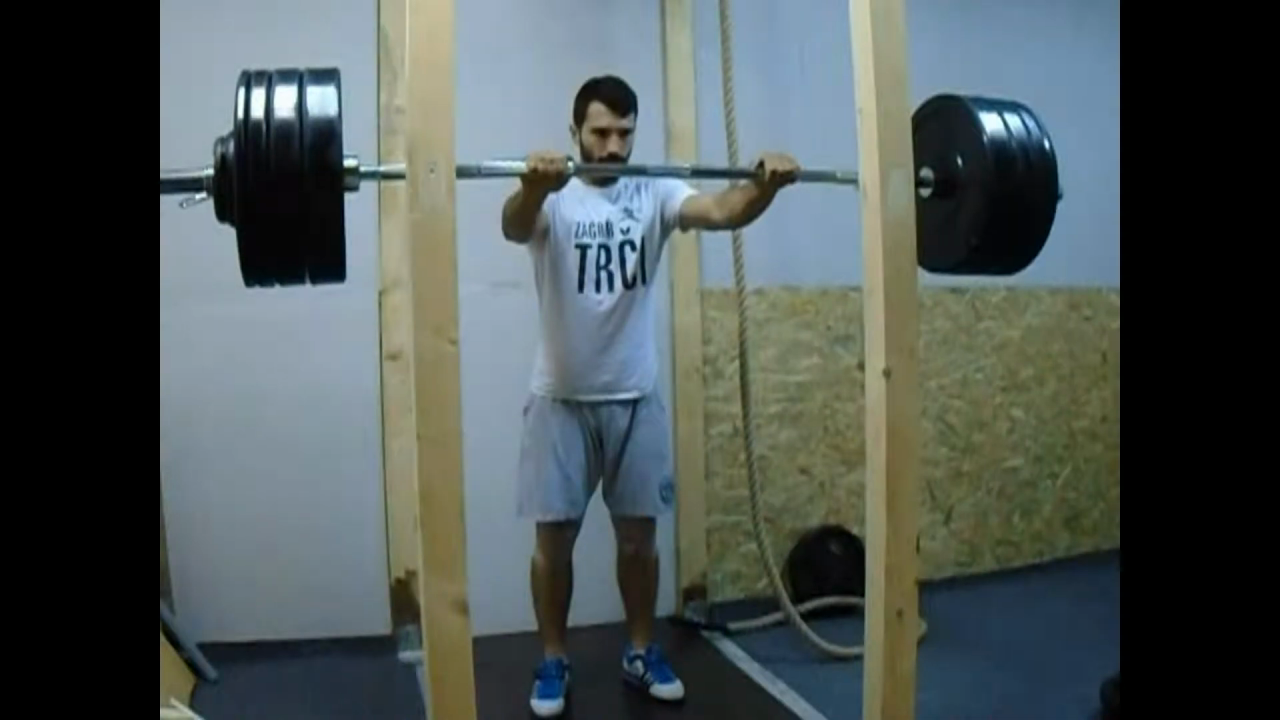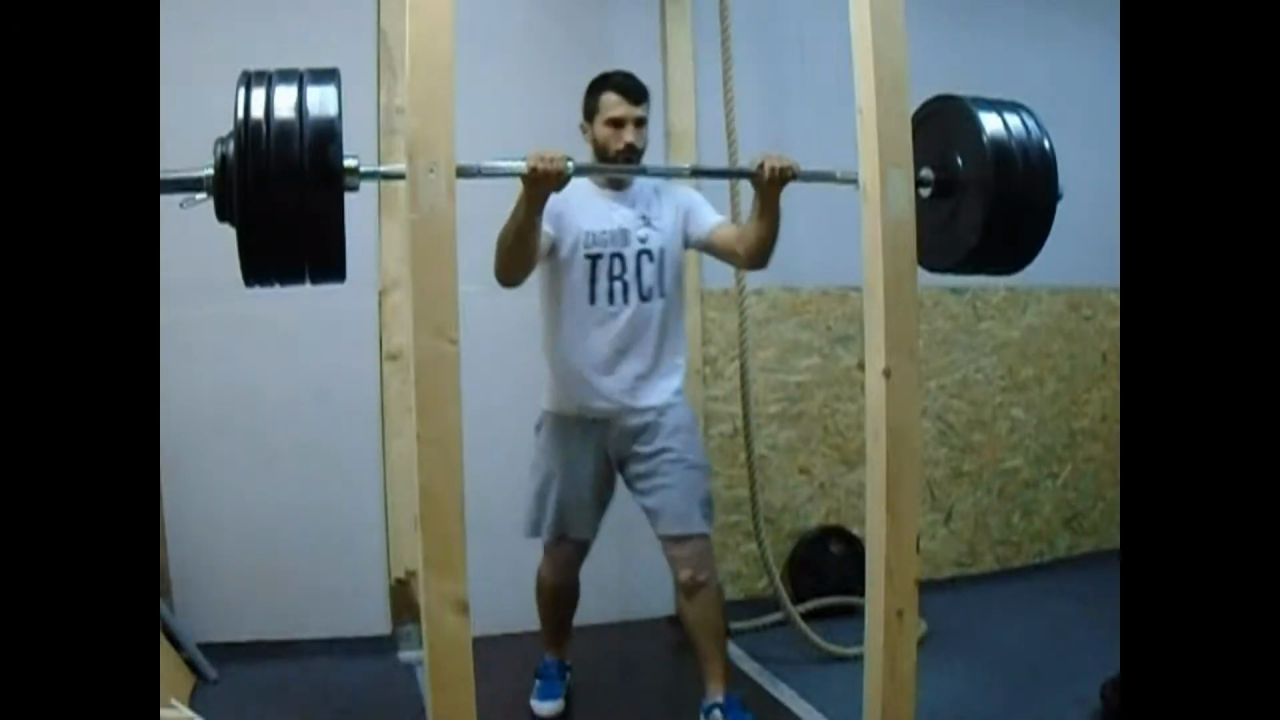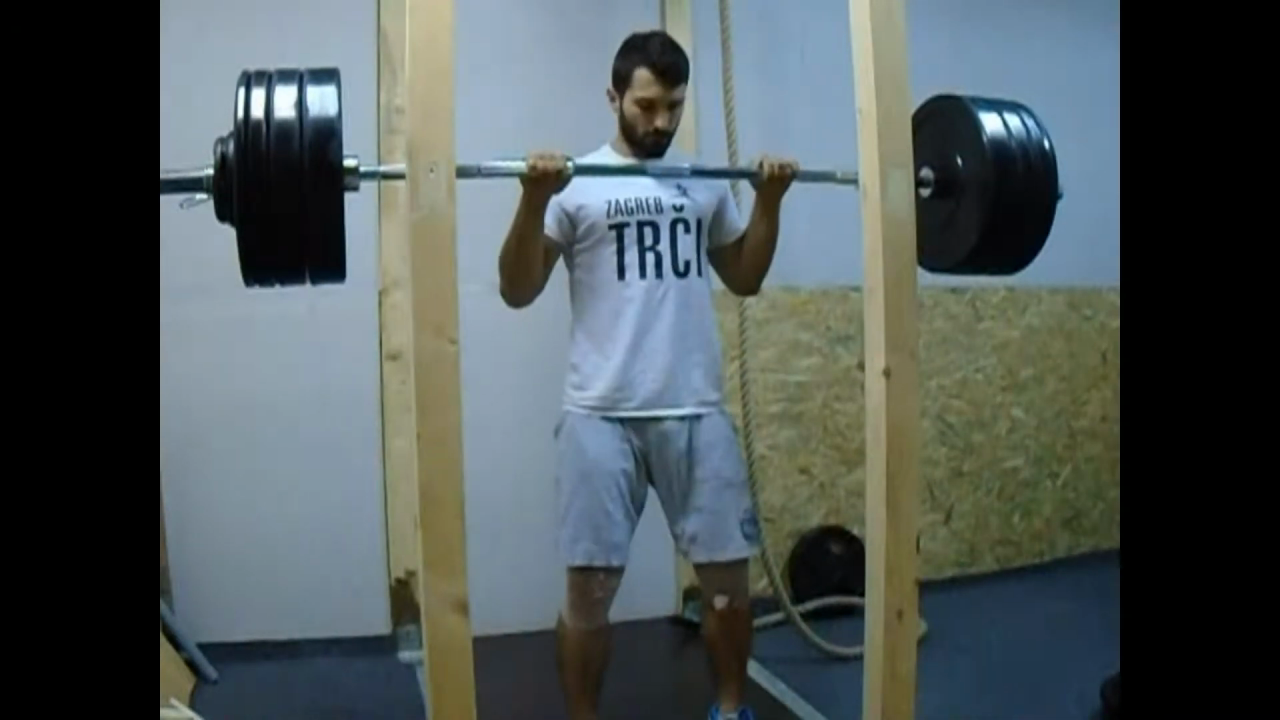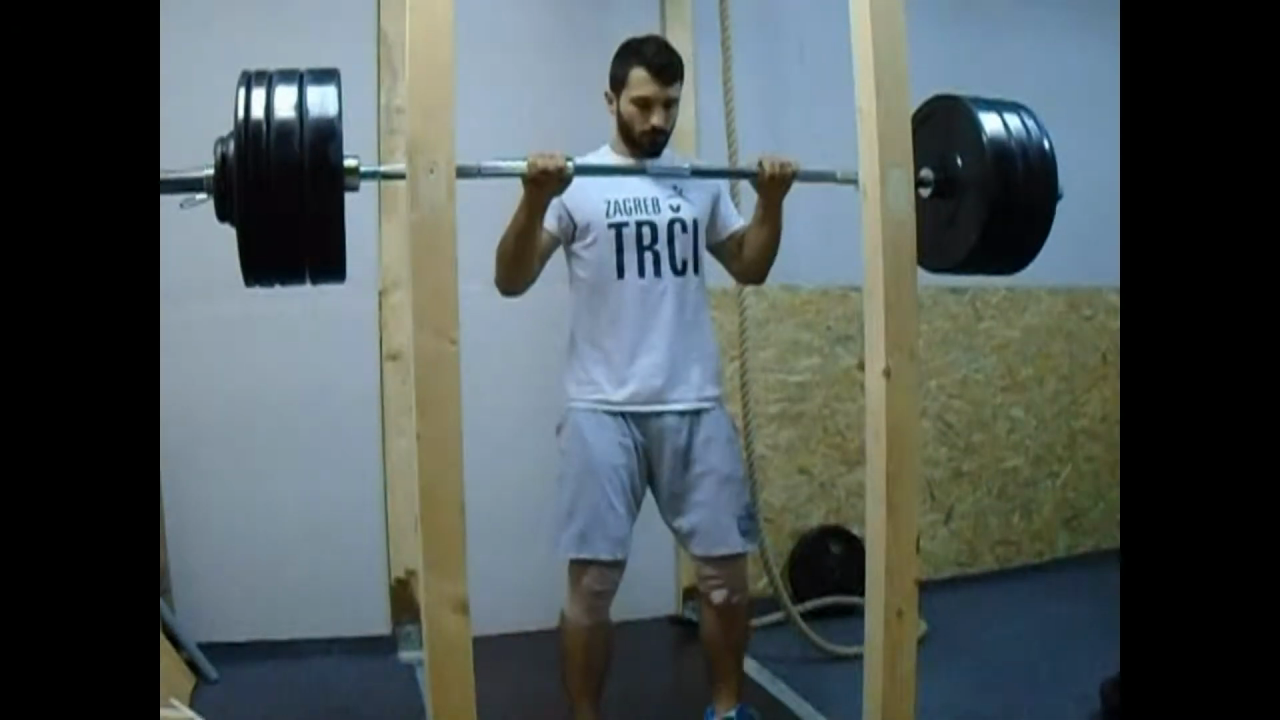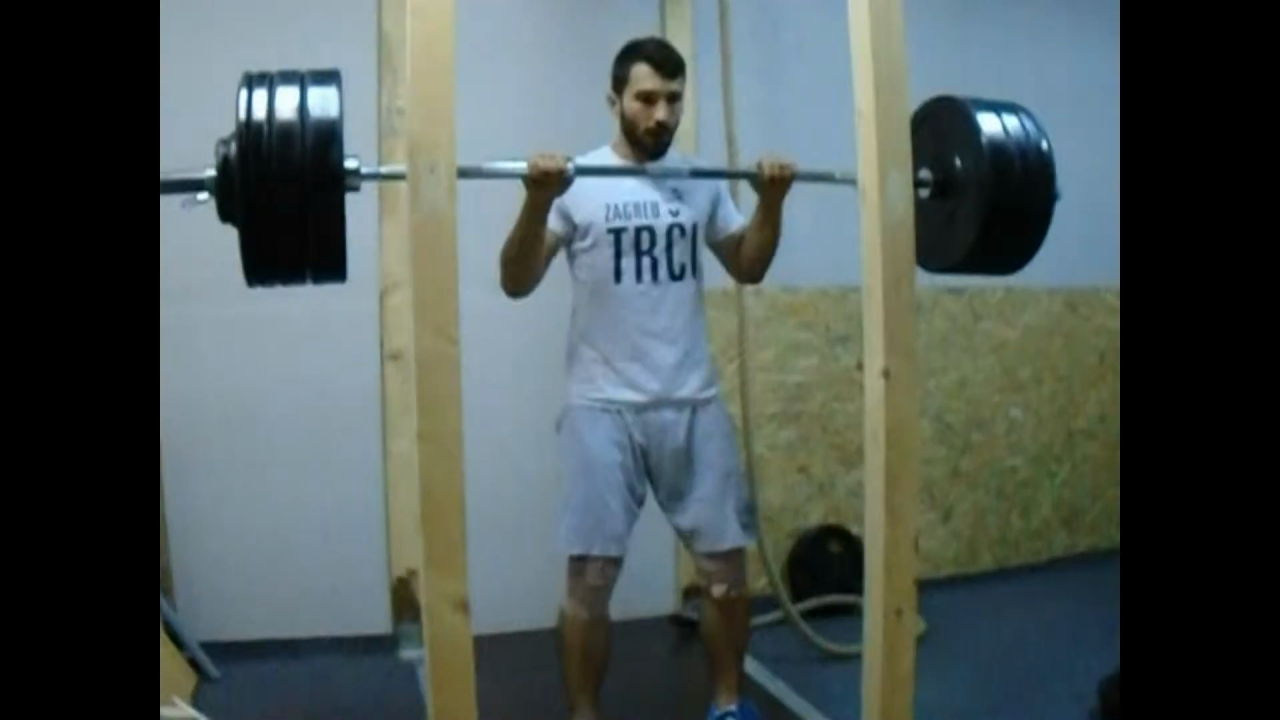
dt=1s
person 1, frame 1
left shoulder: (654, 193)
right shoulder: (552, 196)
left elbow: (720, 211)
right elbow: (514, 225)
left wrist: (767, 184)
right wrist: (535, 182)
left hip: (636, 395)
right hip: (562, 397)
left knee: (638, 532)
right knee: (554, 535)
left ankle: (641, 652)
right ankle: (553, 662)
person 1, frame 2
left shoulder: (675, 201)
right shoulder: (562, 203)
left elbow: (751, 253)
right elbow: (508, 273)
left wrist: (768, 198)
right wrist: (532, 197)
left hip: (660, 409)
right hip: (577, 413)
left knee: (692, 555)
right knee: (562, 554)
right ankle: (554, 664)
person 1, frame 3
left shoulder: (705, 184)
right shoulder: (575, 185)
left elbow: (744, 279)
right elbow: (517, 291)
left wrist: (770, 201)
right wrist: (533, 201)
left hip: (697, 412)
right hip: (602, 416)
left knee: (728, 573)
right knee: (590, 587)
person 1, frame 4
left shoulder: (700, 184)
right shoulder: (575, 185)
left elbow: (750, 268)
right elbow: (511, 279)
left wrist: (772, 200)
right wrist: (535, 199)
left hip: (695, 407)
right hip: (603, 410)
left knee: (725, 571)
right knee: (592, 579)
person 1, frame 5
left shoulder: (701, 183)
right shoulder: (576, 184)
left elbow: (748, 267)
right elbow: (516, 282)
left wrist: (771, 201)
right wrist: (537, 201)
left hip: (692, 404)
right hip: (602, 408)
left knee: (725, 566)
right knee: (591, 575)
